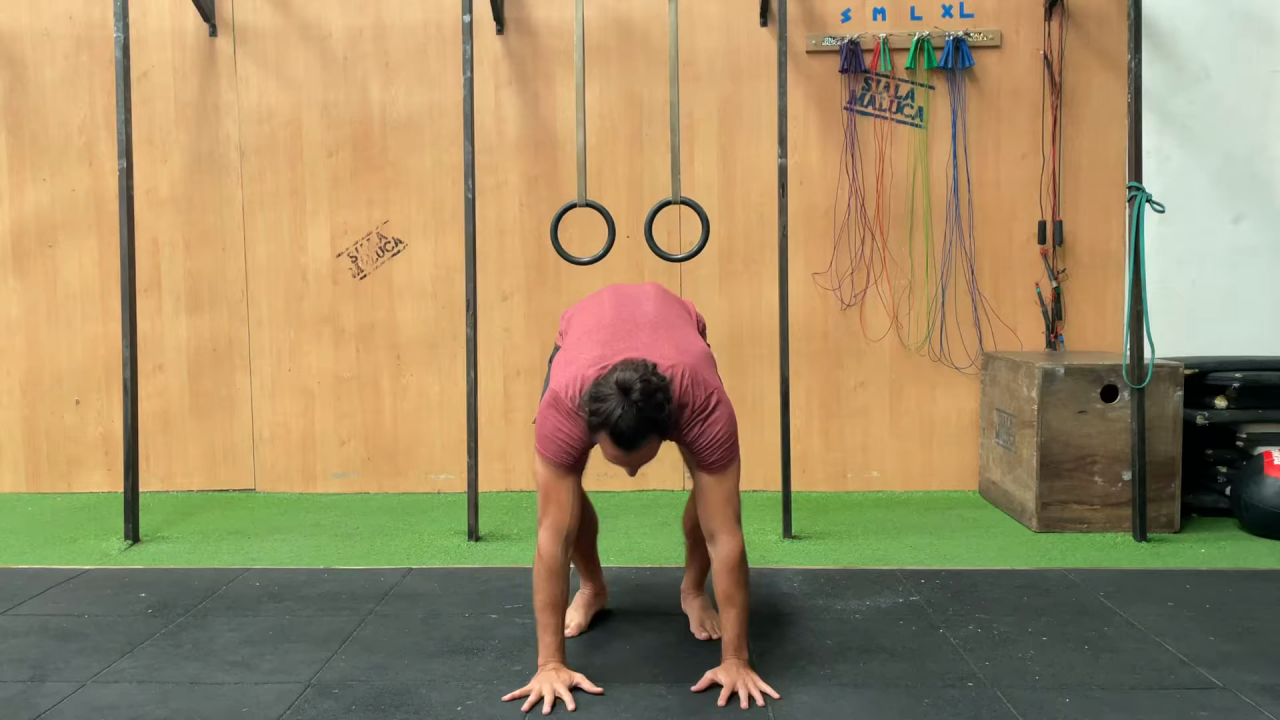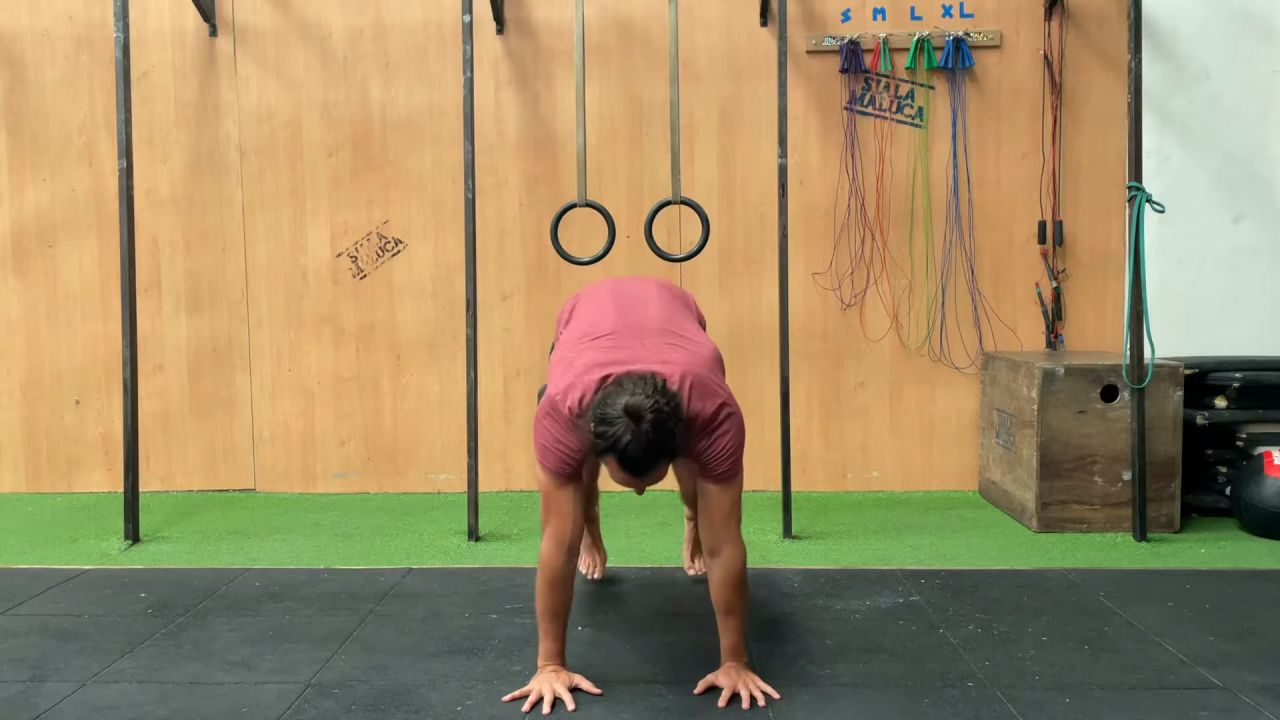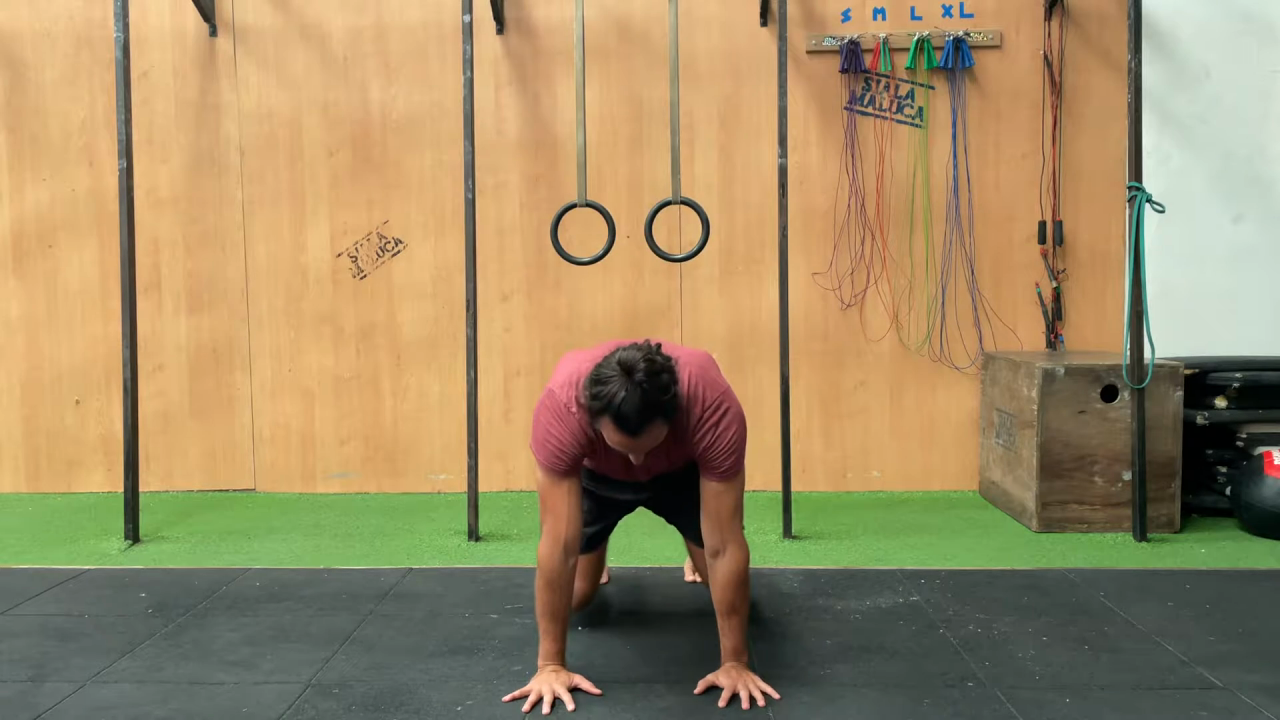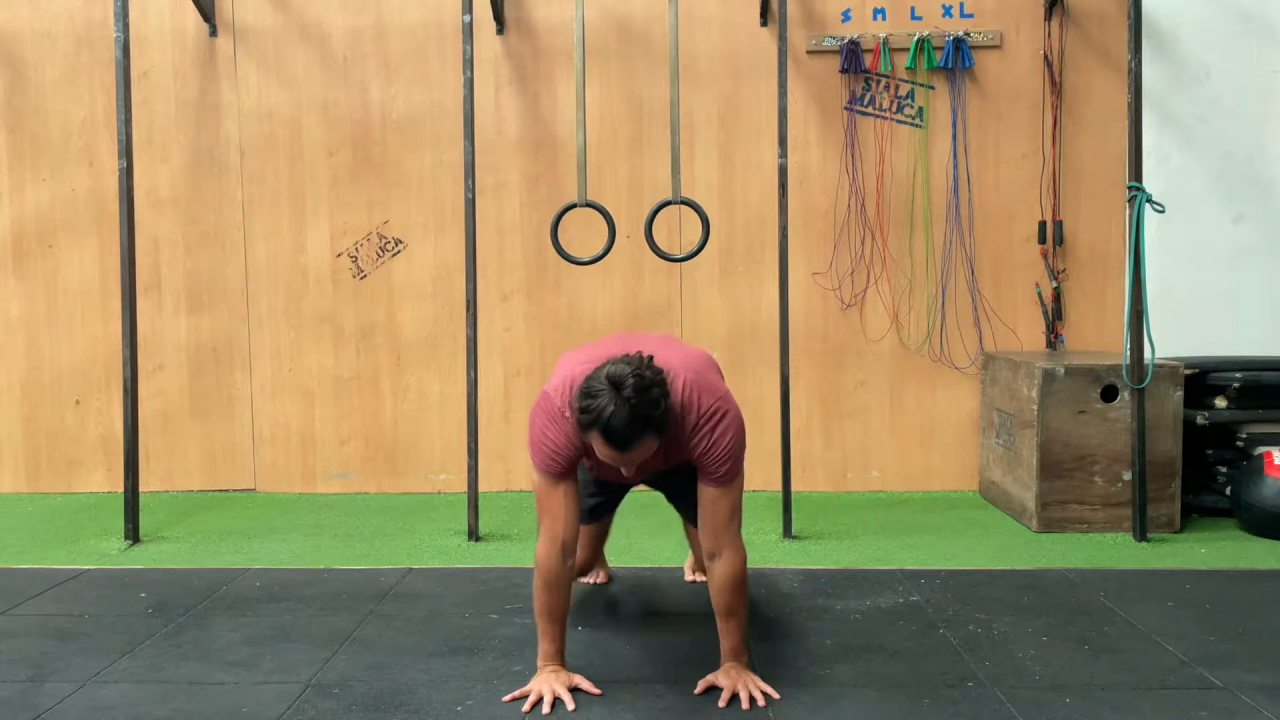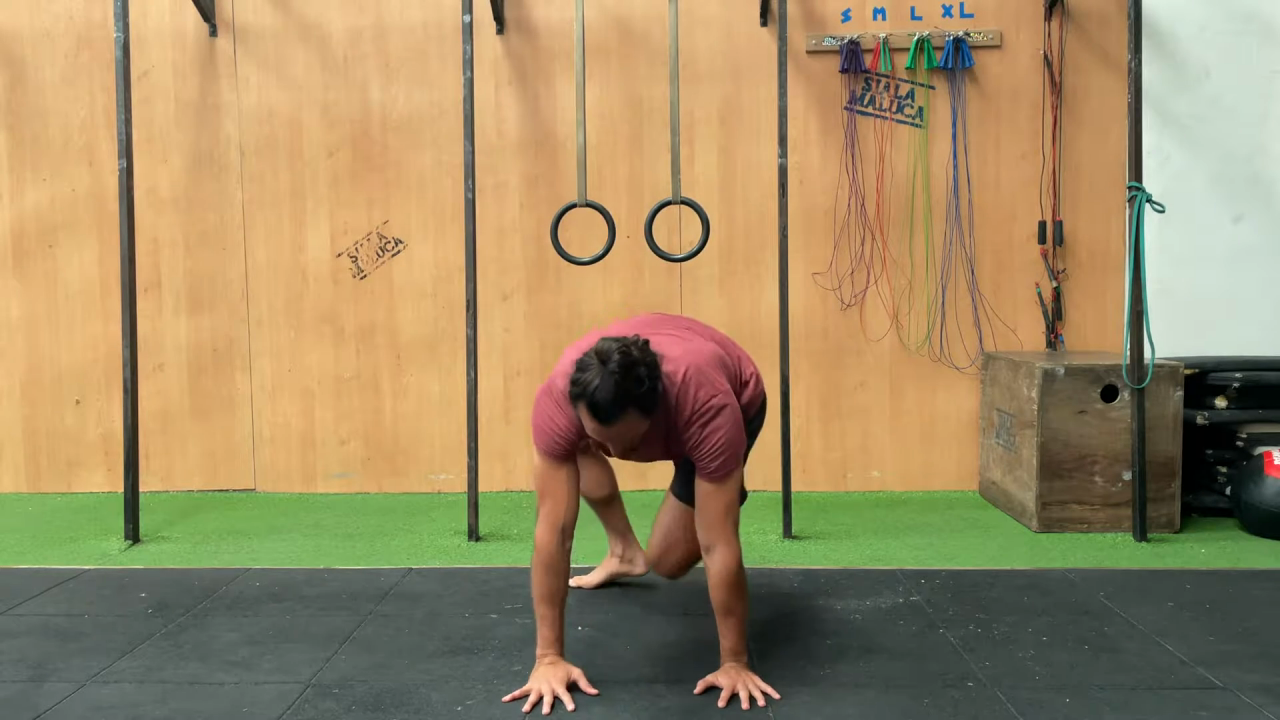
dt=0.4s
person 1, frame 1
left shoulder: (702, 404)
right shoulder: (564, 403)
left elbow: (726, 538)
right elbow: (552, 534)
left wrist: (736, 661)
right wrist: (550, 664)
left knee: (713, 480)
right knee: (559, 489)
left ankle: (693, 591)
right ankle: (592, 588)
person 1, frame 2
left shoulder: (713, 410)
right shoulder: (564, 407)
left elbow: (724, 547)
right elbow: (557, 545)
left wrist: (734, 662)
right wrist: (551, 665)
left ankle: (693, 528)
right ankle: (590, 534)
person 1, frame 3
left shoulder: (714, 405)
right shoulder: (562, 403)
left elbow: (726, 547)
right elbow: (558, 545)
left wrist: (734, 663)
right wrist: (550, 665)
right knee: (575, 593)
left ankle: (696, 552)
right ankle: (595, 552)
person 1, frame 4
left shoulder: (710, 411)
right shoulder: (556, 408)
left elbow: (724, 552)
right elbow: (554, 547)
left wrist: (734, 665)
right wrist: (550, 666)
right knee: (575, 562)
left ankle: (699, 548)
right ankle: (596, 554)
person 1, frame 5
left shoulder: (709, 408)
right shoulder: (561, 397)
left elbow: (718, 547)
right elbow: (553, 528)
left wrist: (734, 663)
right wrist: (548, 654)
left hip: (736, 397)
left knee: (664, 561)
right ankle: (623, 552)
